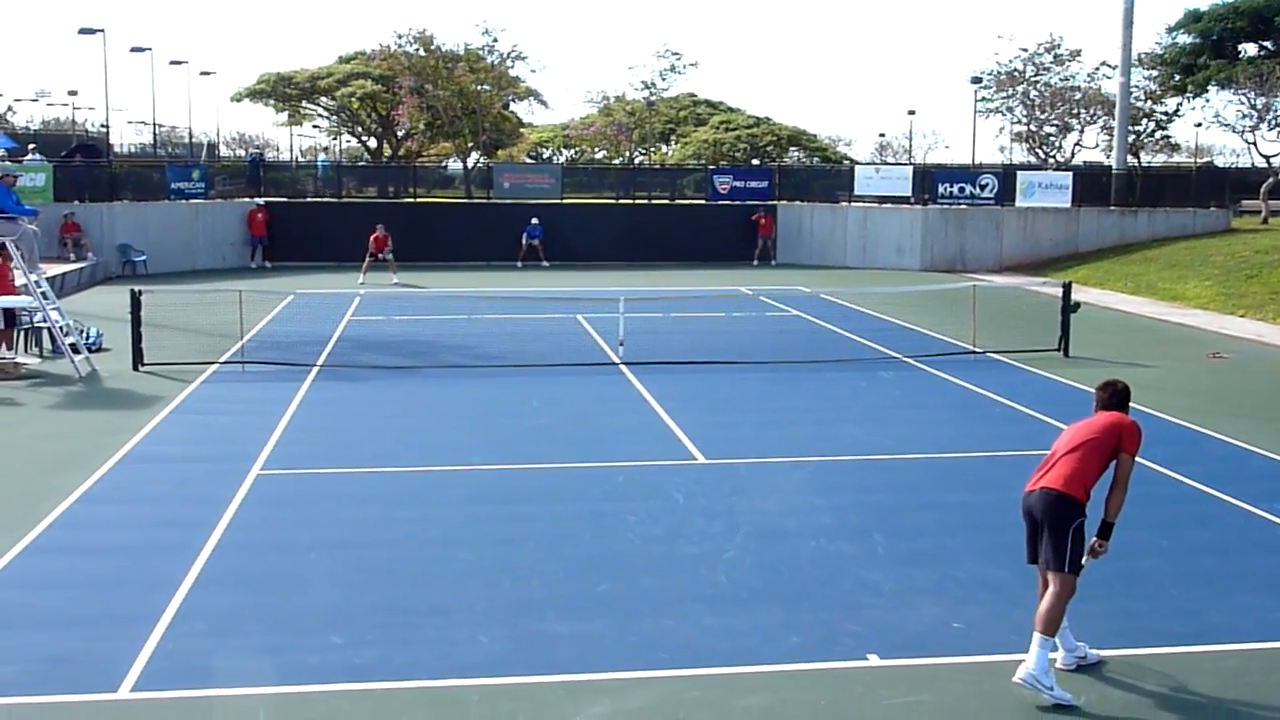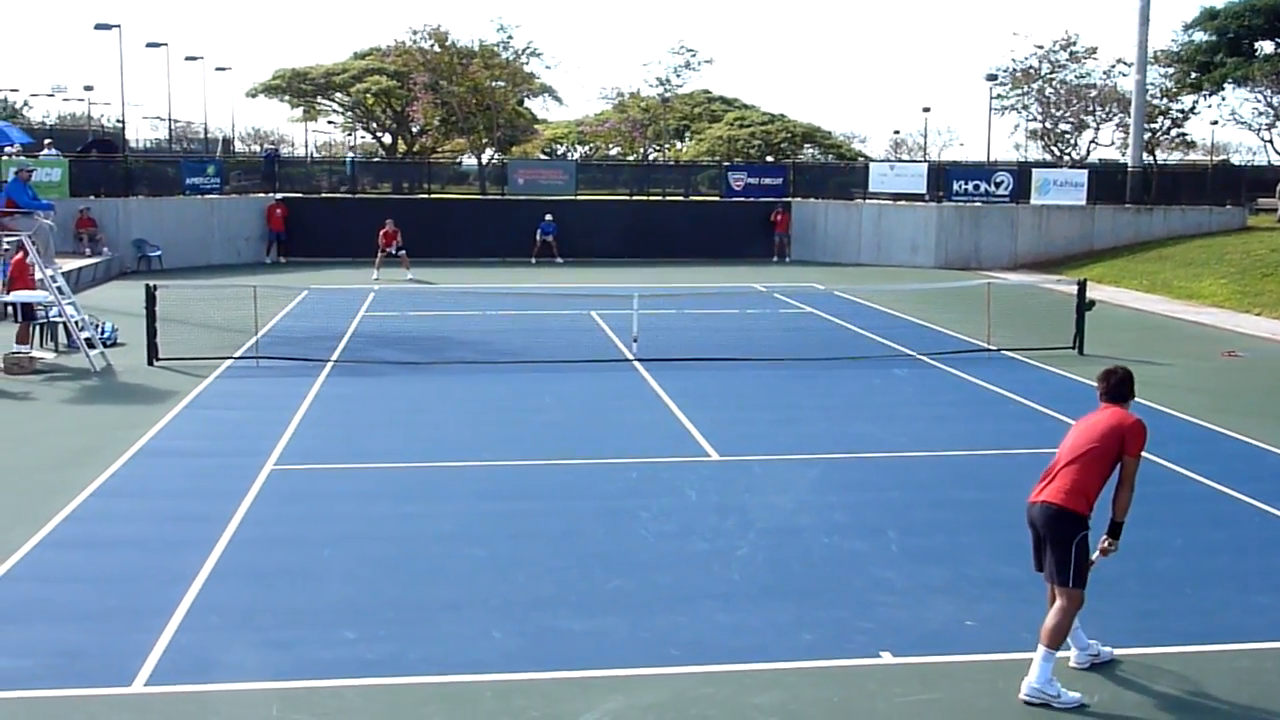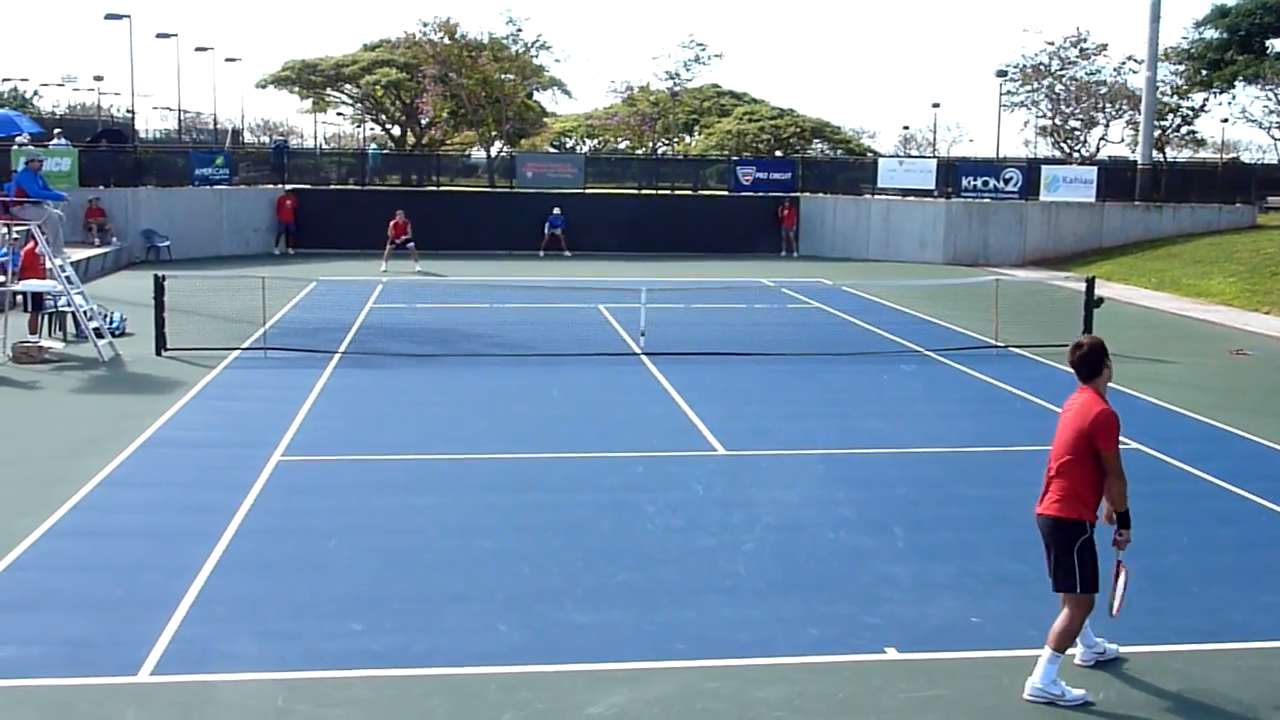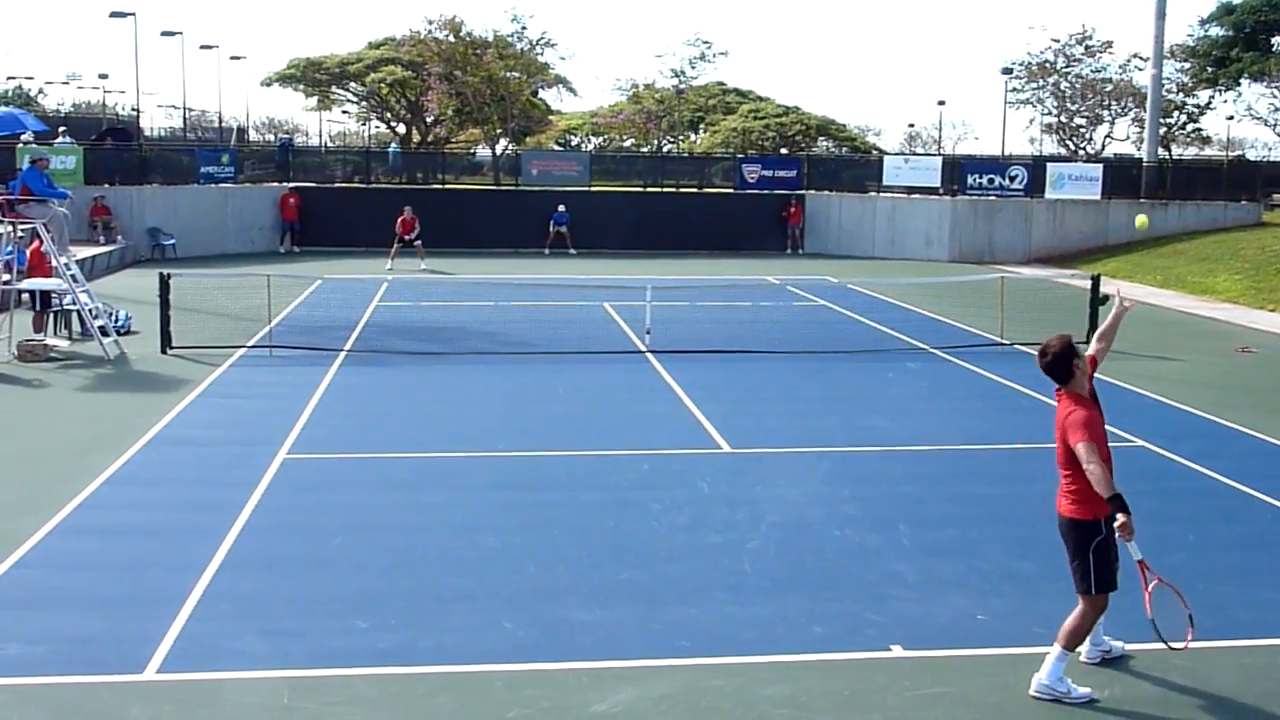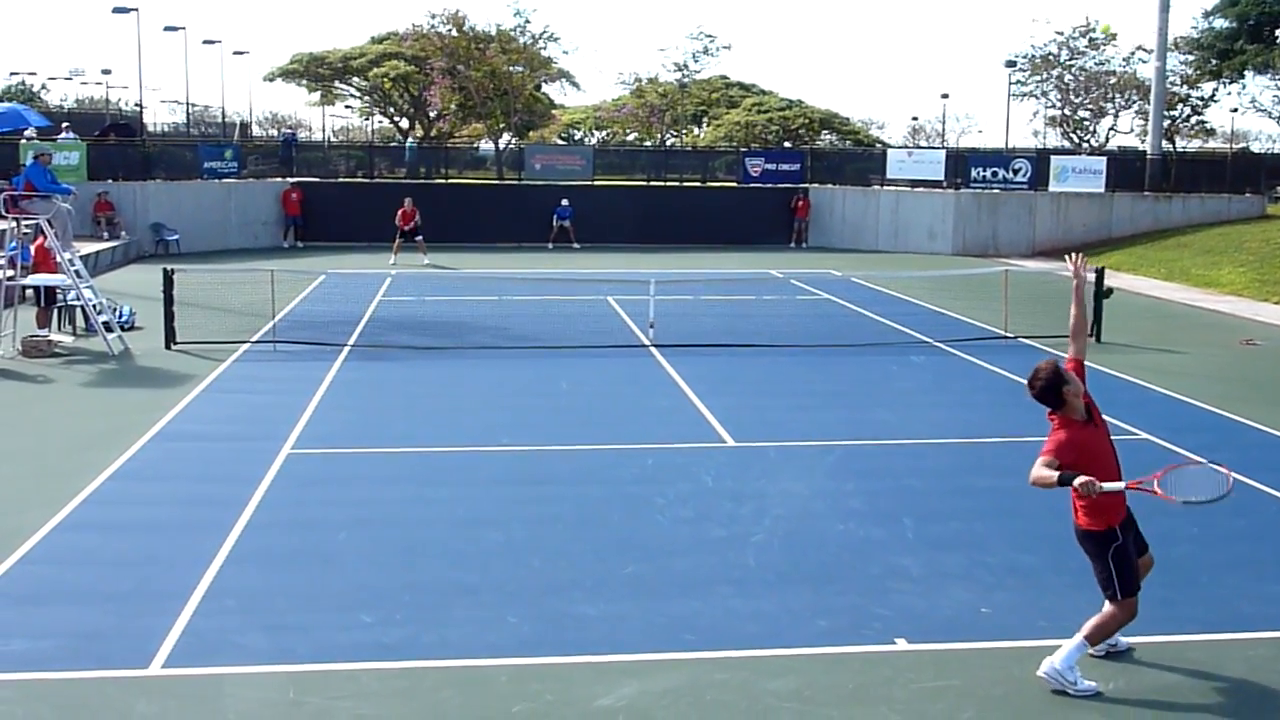
dt=0.3s
person 1, frame 1
left shoulder: (1079, 425)
right shoulder: (1128, 426)
right elbow: (1119, 486)
right wrist: (1104, 533)
left hip: (1032, 494)
right hip: (1061, 500)
left knee: (1049, 579)
right knee: (1061, 585)
left ankle: (1069, 650)
right ankle: (1034, 667)
person 1, frame 2
left shoulder: (1086, 421)
right shoulder: (1133, 425)
right elbow: (1125, 486)
right wrist: (1114, 533)
left hip: (1038, 504)
right hip: (1065, 510)
left knee: (1060, 588)
right knee: (1069, 597)
left ankle: (1082, 649)
right ankle: (1038, 681)
person 1, frame 3
left shoulder: (1077, 402)
right shoulder: (1103, 414)
right elbow: (1114, 476)
left wrist: (1106, 506)
right wrist: (1123, 522)
left hip: (1050, 510)
right hip: (1069, 518)
left knee: (1073, 592)
right knee: (1080, 602)
left ankle: (1089, 647)
right ankle: (1042, 681)
person 1, frame 4
left shoulder: (1077, 387)
right shoulder: (1077, 414)
left elbow: (1100, 344)
right elbow: (1093, 462)
left wrist: (1119, 310)
right wrist: (1120, 508)
left hip: (1085, 513)
right hip: (1085, 518)
left knee: (1108, 578)
right knee: (1093, 601)
left ankle: (1094, 643)
right ankle: (1049, 678)
person 1, frame 5
left shoulder: (1075, 392)
right shoulder: (1064, 437)
left elbow: (1077, 334)
right elbow: (1037, 474)
left wrist: (1079, 287)
right wrist: (1072, 479)
left hip: (1115, 515)
right hip: (1101, 526)
left knee: (1142, 564)
right knee: (1124, 607)
left ankle: (1103, 637)
right ankle: (1060, 665)
